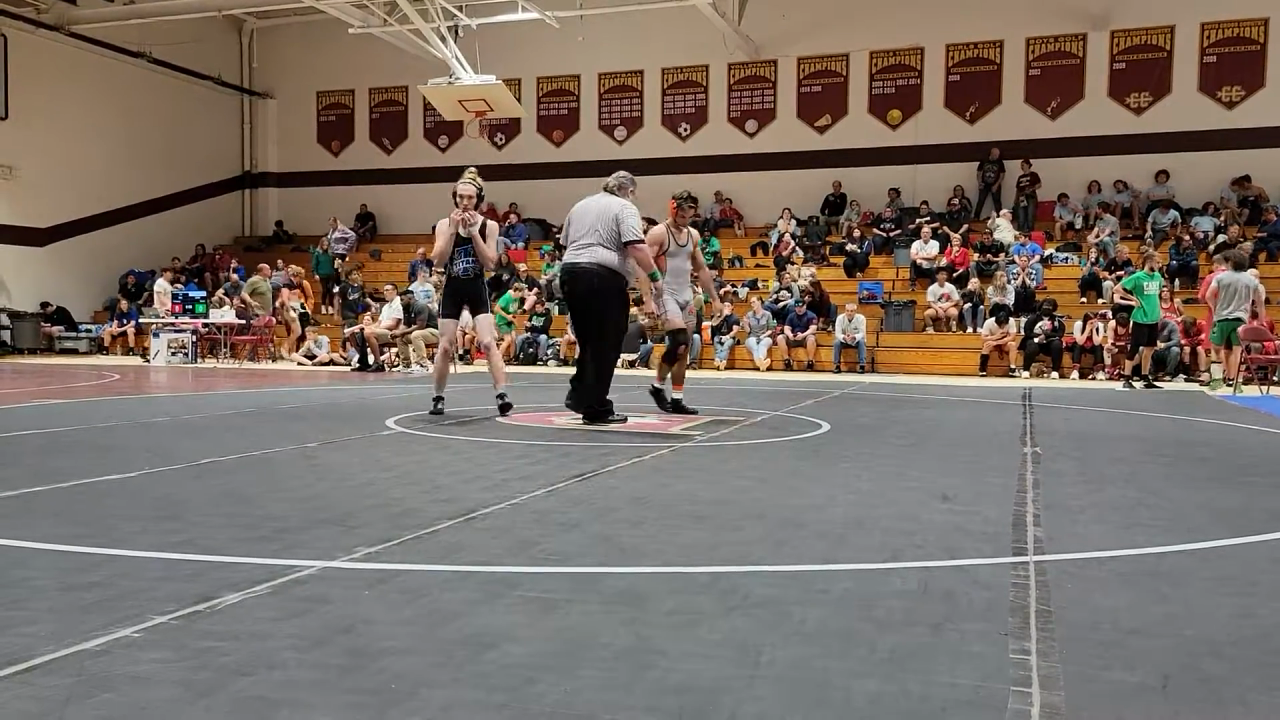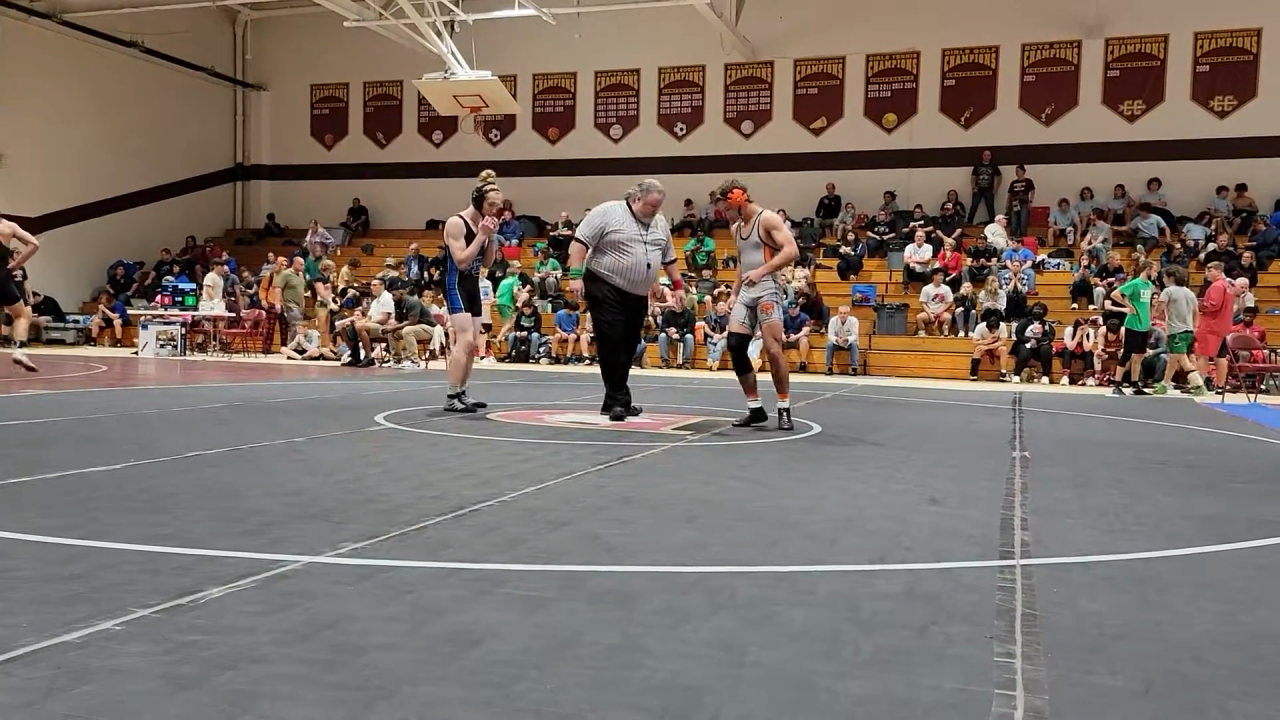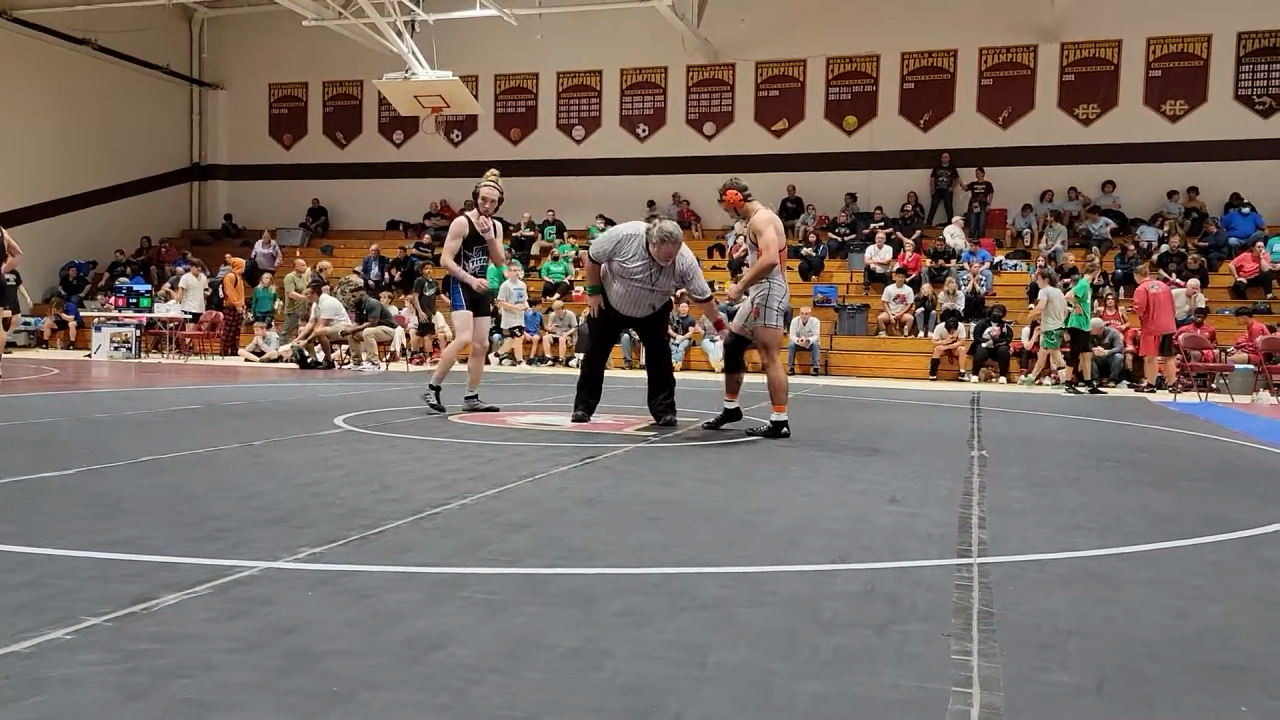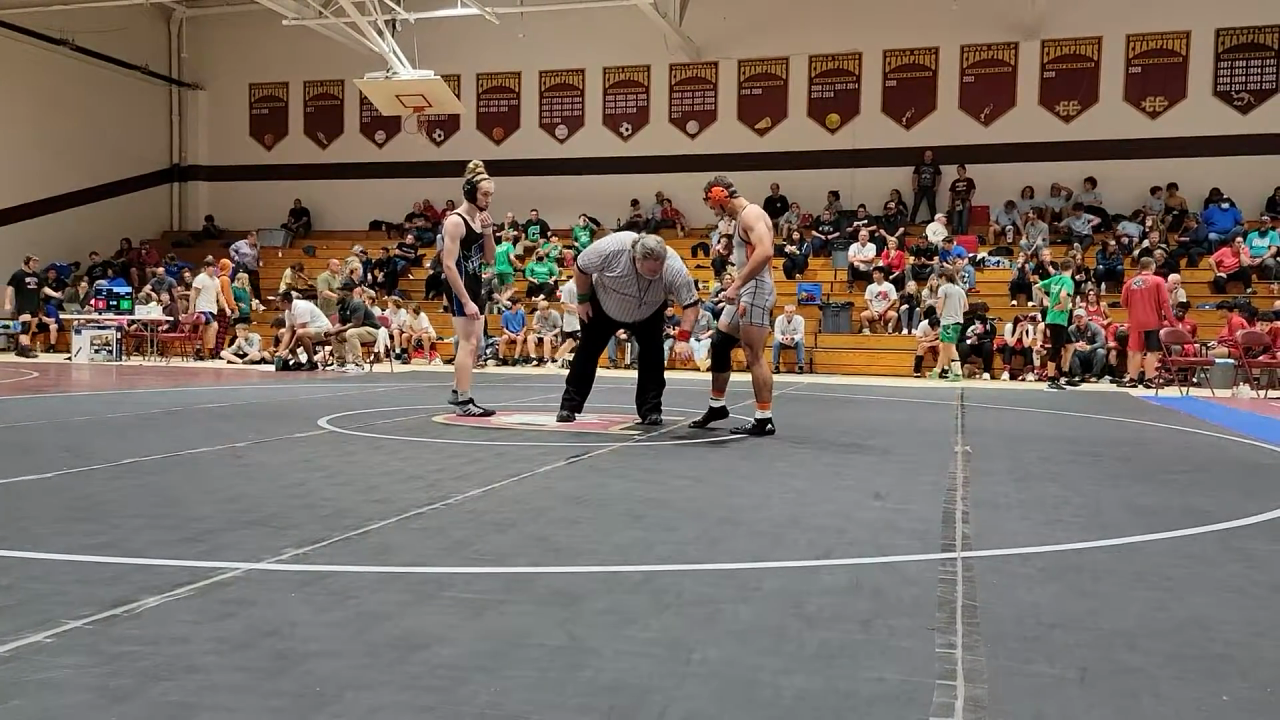
dt=1s
person 1, frame 1
left shoulder: (693, 235)
right shoulder: (658, 233)
left elbow: (701, 268)
left wrist: (714, 298)
right wrist: (648, 300)
left hip: (687, 295)
right hip: (666, 295)
left knee: (683, 347)
right knee: (679, 344)
left ankle: (674, 397)
right ankle: (658, 386)
person 1, frame 2
left shoulder: (769, 219)
right shoulder: (736, 228)
left elbow: (791, 250)
left wrist: (762, 271)
right wrist: (734, 294)
left hip: (769, 290)
right hip: (746, 293)
left knee: (772, 348)
right knee: (735, 348)
left ankle: (784, 407)
right ankle: (755, 409)
person 1, frame 3
left shoulder: (761, 218)
right shoulder: (758, 220)
left elbow: (770, 260)
left wrist: (740, 286)
left hip: (770, 293)
right hip: (759, 293)
left knee: (769, 358)
right knee: (732, 346)
left ankle: (780, 422)
right ankle: (730, 408)
person 1, frame 4
left shoulder: (752, 214)
right shoulder: (741, 217)
left elbow: (764, 252)
left wrist: (736, 284)
left hip: (756, 290)
right hip: (745, 291)
left knee: (753, 356)
right knee: (719, 345)
left ankle: (764, 420)
right ankle: (717, 406)
person 2, frame 1
left shoulder: (489, 226)
right shoulder: (444, 224)
left elbow: (489, 263)
right elbow: (437, 261)
left wrist: (474, 232)
right wrist: (454, 229)
left hip: (477, 289)
right hip: (452, 289)
left knee: (487, 342)
right knee: (446, 346)
left ankle: (502, 396)
right ankle: (438, 398)
person 2, frame 2
left shoulder: (484, 225)
right shoulder: (456, 223)
left elbow: (486, 263)
right elbow: (461, 262)
left wrist: (491, 238)
right wrist: (481, 235)
left hip: (473, 287)
right hip: (456, 286)
left knee: (472, 345)
right knee: (466, 341)
left ankle: (460, 392)
right ankle: (452, 397)
person 2, frame 3
left shoulder: (496, 227)
right shoulder: (462, 222)
left elbow: (500, 262)
right elbow: (446, 260)
left wrist: (490, 238)
right wrist: (470, 279)
left hip: (481, 289)
right hip: (460, 286)
left knee: (481, 345)
right knee: (463, 339)
left ankle: (471, 397)
right ankle: (432, 388)
person 2, frame 4
left shoulder: (481, 219)
right shoulder: (455, 221)
left elbow: (489, 259)
right elbow: (448, 265)
left wrist: (489, 233)
right wrist: (466, 301)
left hip: (475, 285)
right hip: (460, 288)
left knee: (475, 344)
right knee: (468, 343)
left ankle: (458, 391)
right ankle: (464, 403)
person 3, frame 1
left shoulder: (581, 206)
right shoulder: (624, 208)
left elbow: (565, 244)
right elbow: (637, 247)
right wrist: (654, 277)
left hip: (571, 276)
right hip: (603, 280)
left knee: (589, 341)
right knee: (605, 344)
left ankle: (579, 395)
right ankle: (596, 408)
person 3, frame 2
left shoulder: (660, 223)
right shoulder: (607, 212)
left elbow: (669, 258)
right elbow: (580, 242)
left wrist: (677, 285)
right wrist: (575, 275)
left hip: (637, 296)
right hip: (606, 290)
left knee: (627, 348)
right knee: (611, 346)
left ankle: (619, 400)
right ankle: (616, 402)
person 3, frame 3
left shoulder: (686, 261)
right shoulder: (624, 235)
left elbow: (703, 296)
right elbow: (593, 258)
left wrist: (719, 325)
right wrist: (593, 292)
left hip: (652, 314)
right hip: (609, 306)
left knee: (660, 357)
right knee: (595, 354)
left ankle: (664, 411)
right ankle: (583, 407)
person 3, frame 4
left shoulder: (674, 267)
right shoulder: (610, 248)
left elbow: (691, 304)
right elbow: (581, 268)
left wrist: (683, 339)
right wrist: (582, 300)
right hip: (602, 307)
left knee: (652, 355)
right knee: (586, 353)
left ankle: (650, 411)
right ankle: (569, 406)
